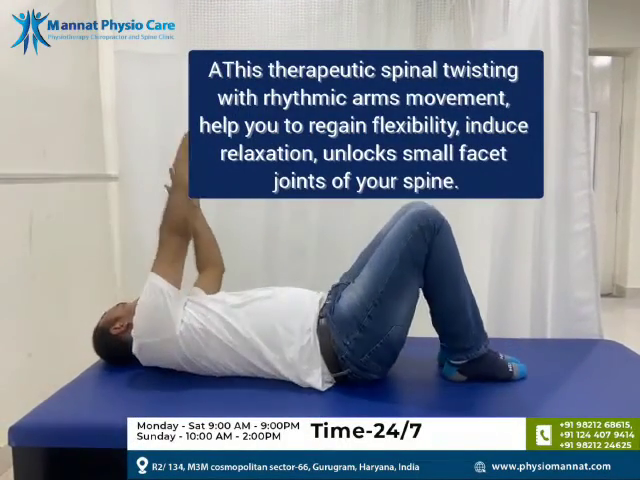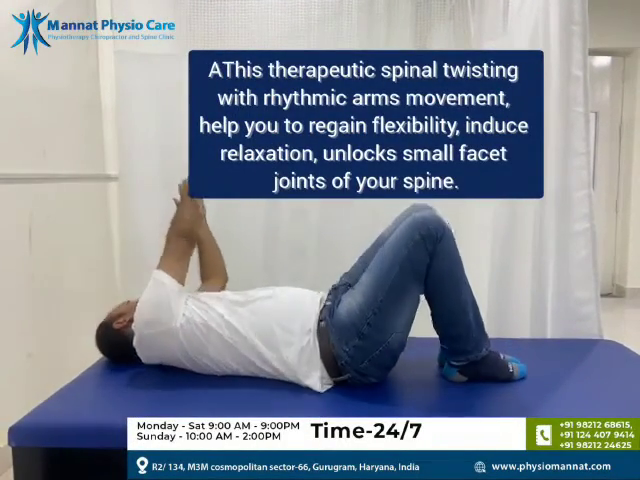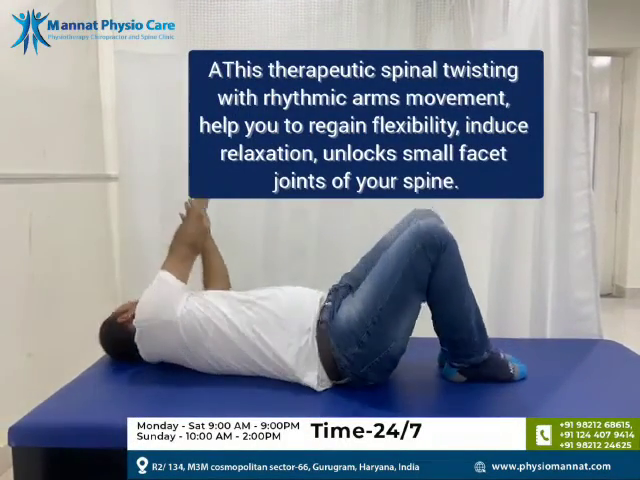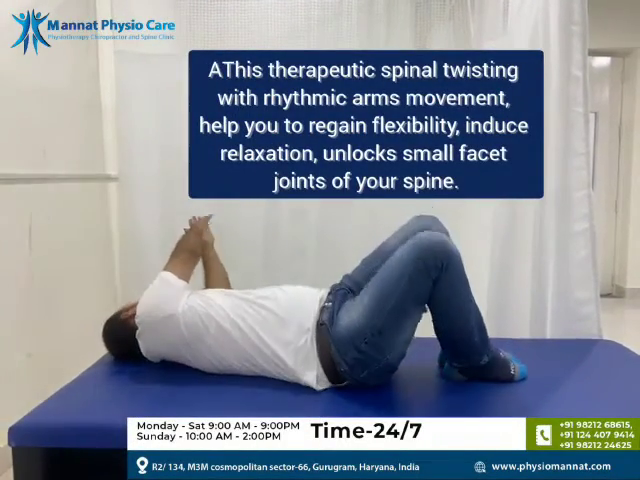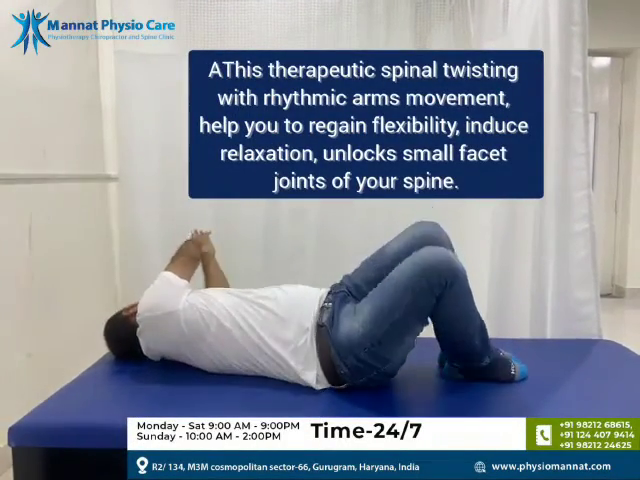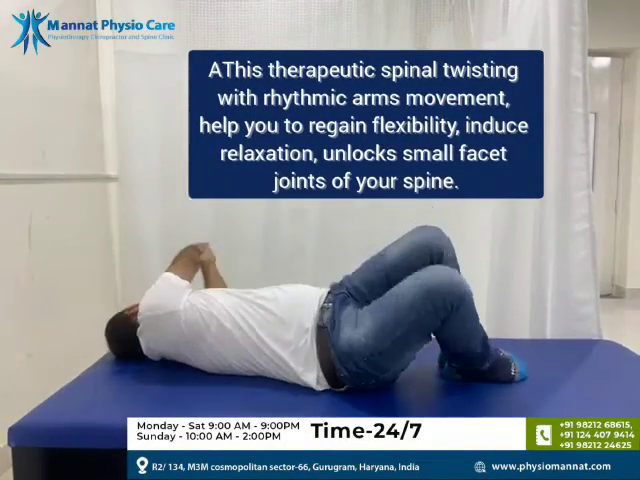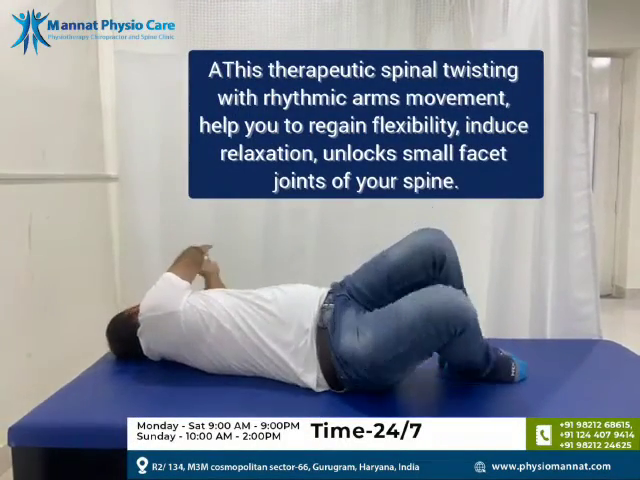
dt=0.1s
person 1, frame 1
left shoulder: (177, 320)
right shoulder: (153, 340)
left elbow: (212, 269)
right elbow: (173, 237)
left wrist: (190, 204)
left hip: (331, 328)
right hip: (345, 345)
left knee: (418, 223)
right knee: (424, 221)
left ankle: (460, 353)
right ankle: (470, 358)
person 1, frame 2
left shoulder: (176, 320)
right shoulder: (152, 328)
left elbow: (216, 279)
right elbow: (179, 243)
left wrist: (197, 217)
right wrist: (188, 203)
left hip: (327, 313)
right hip: (341, 349)
left knee: (420, 215)
right knee: (426, 228)
left ankle: (459, 354)
right ankle: (471, 360)
person 1, frame 3
left shoulder: (170, 319)
right shoulder: (155, 322)
left elbow: (218, 295)
right elbow: (184, 245)
left wrist: (203, 233)
right wrist: (196, 221)
left hip: (330, 307)
right hip: (344, 347)
left knee: (423, 222)
right knee: (429, 235)
left ankle: (459, 356)
right ankle: (475, 360)
person 1, frame 4
left shoulder: (172, 320)
right shoulder: (156, 318)
left elbow: (219, 298)
right elbow: (185, 252)
left wrist: (206, 244)
right wrist: (199, 237)
left hip: (330, 307)
right hip: (343, 351)
left knee: (426, 229)
right knee: (433, 251)
left ankle: (461, 356)
right ankle: (476, 361)
person 1, frame 5
left shoulder: (166, 316)
right shoulder: (157, 316)
right elbow: (186, 255)
left wrist: (209, 257)
right wrist: (202, 250)
left hip: (331, 304)
right hip: (341, 348)
left knee: (429, 236)
right knee: (437, 263)
left ankle: (461, 354)
right ankle: (479, 362)
person 1, frame 6
left shoulder: (171, 321)
right shoulder: (157, 316)
right elbow: (187, 259)
left wrist: (208, 264)
right wrist: (203, 259)
left hip: (332, 304)
right hip: (341, 353)
left knee: (431, 242)
right knee: (443, 286)
left ankle: (461, 354)
right ankle: (480, 363)
person 1, frame 7
left shoulder: (166, 317)
right shoulder: (158, 317)
right elbow: (189, 260)
left wrist: (212, 278)
right wrist: (200, 254)
left hip: (332, 304)
right hip: (336, 350)
left knee: (433, 246)
right knee: (447, 305)
left ankle: (463, 349)
right ankle: (484, 364)
